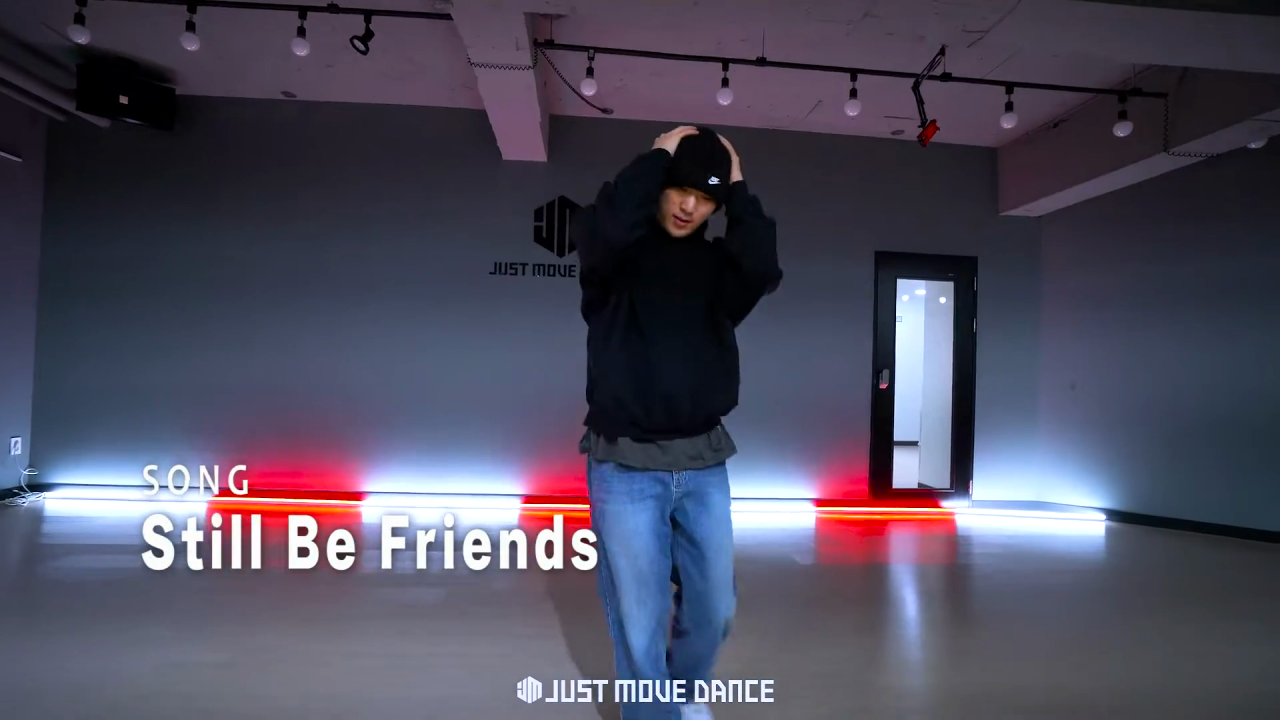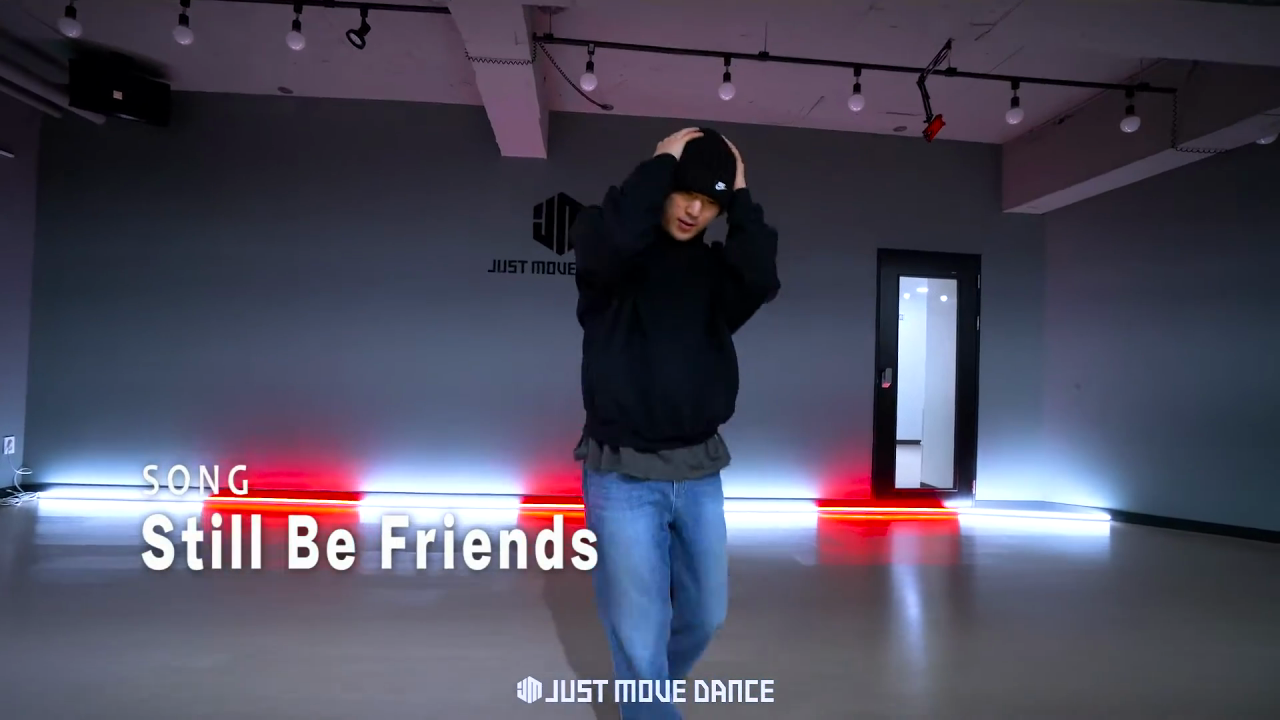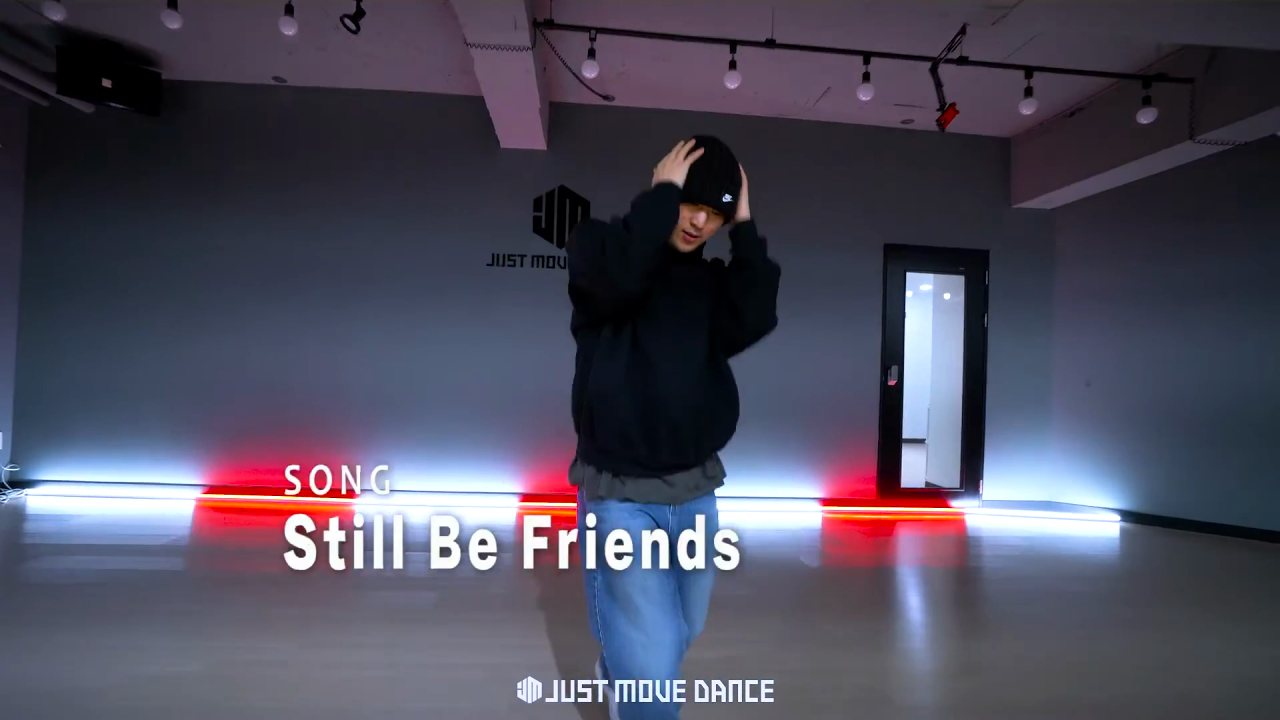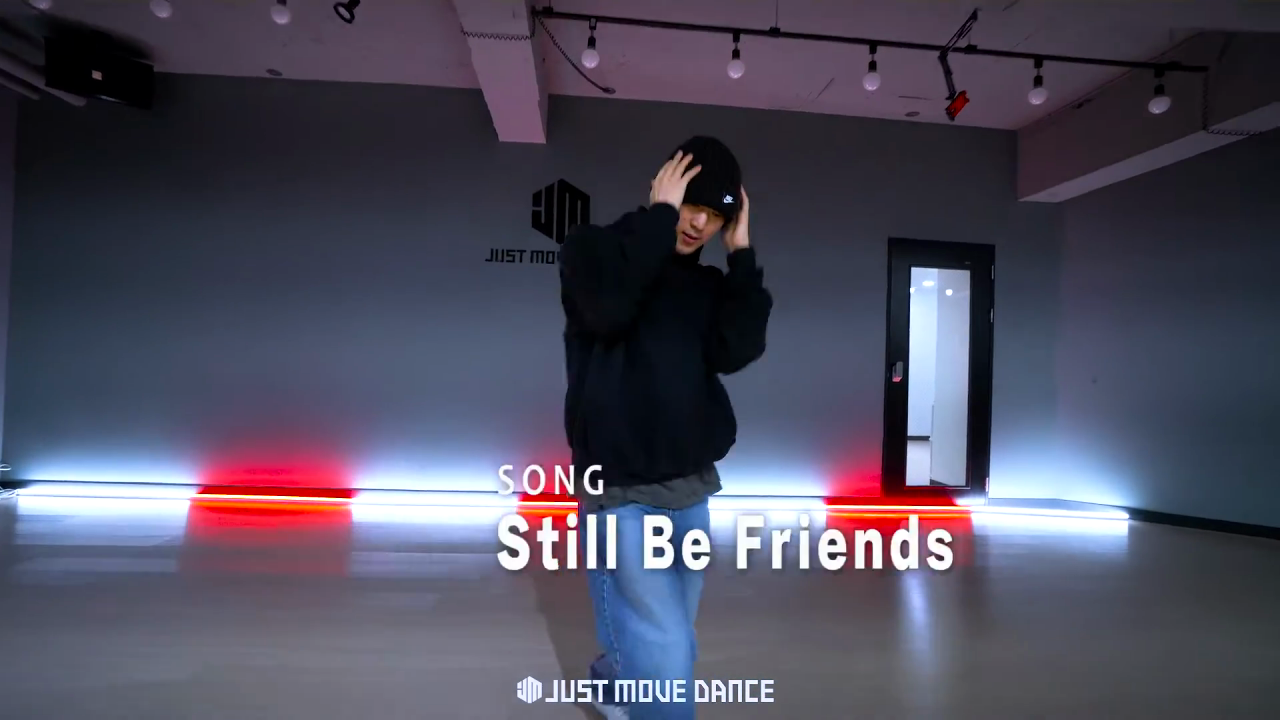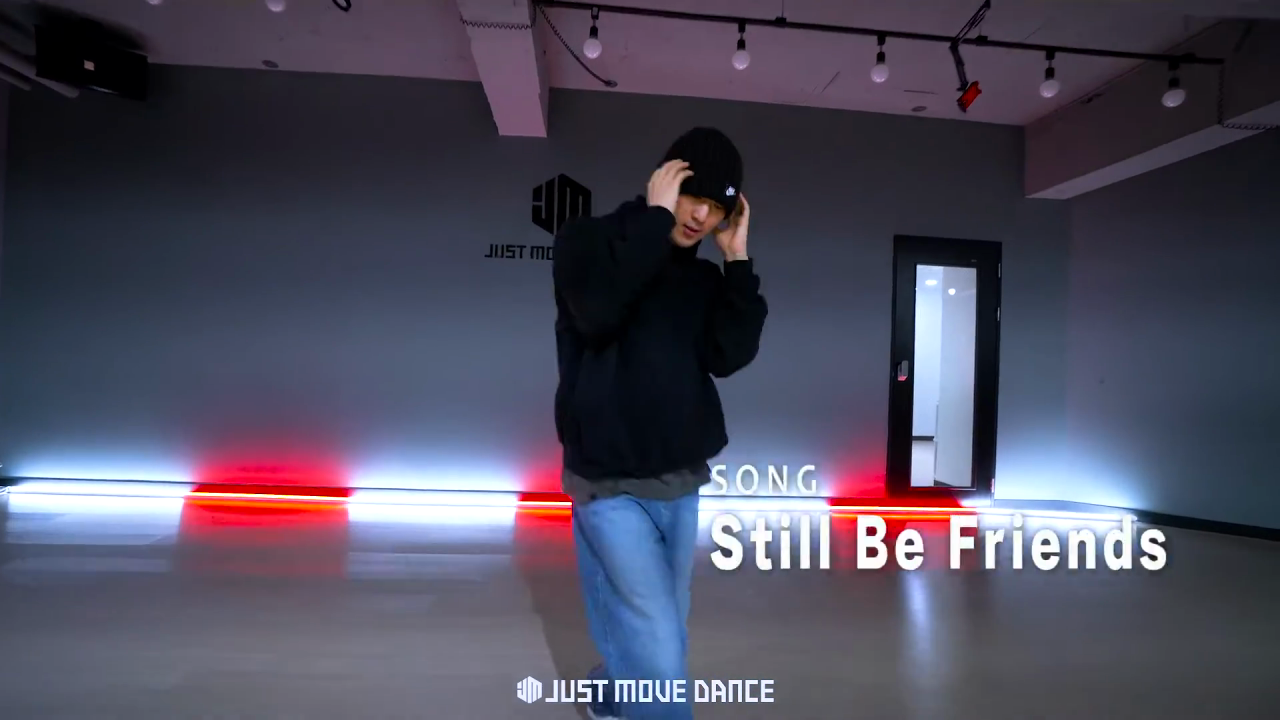
dt=0.1s
person 1, frame 1
left shoulder: (716, 262)
right shoulder: (612, 248)
left elbow: (763, 270)
right elbow: (607, 227)
left wrist: (738, 188)
right wrist: (658, 156)
left hip: (703, 458)
right hip: (624, 463)
left knee: (714, 609)
right knee: (640, 620)
person 1, frame 2
left shoulder: (715, 267)
right shoulder: (610, 252)
left elbow: (761, 280)
right elbow: (613, 233)
left wrist: (741, 197)
right wrist: (662, 160)
left hip: (699, 467)
right hip: (622, 472)
left knee: (704, 614)
right knee: (640, 633)
person 1, frame 3
left shoulder: (713, 279)
right shoulder: (601, 244)
left elbow: (752, 324)
right elbow: (617, 274)
left wrist: (745, 227)
right wrist: (662, 190)
left hip: (695, 486)
right hip: (620, 491)
left knee: (679, 635)
right knee: (652, 652)
person 1, frame 4
left shoulder: (708, 285)
right shoulder: (593, 250)
left elbow: (738, 351)
right elbow: (609, 306)
left wrist: (741, 251)
right wrist: (659, 212)
left hip: (690, 492)
right hip: (620, 494)
left knee: (662, 648)
right knee: (665, 654)
person 1, frame 5
left shoulder: (703, 278)
right shoulder: (592, 242)
left elbow: (729, 355)
right elbow: (597, 307)
left wrist: (738, 259)
right wrist: (656, 215)
left hip: (681, 486)
right hip: (610, 488)
left knee: (662, 638)
right knee: (655, 647)
